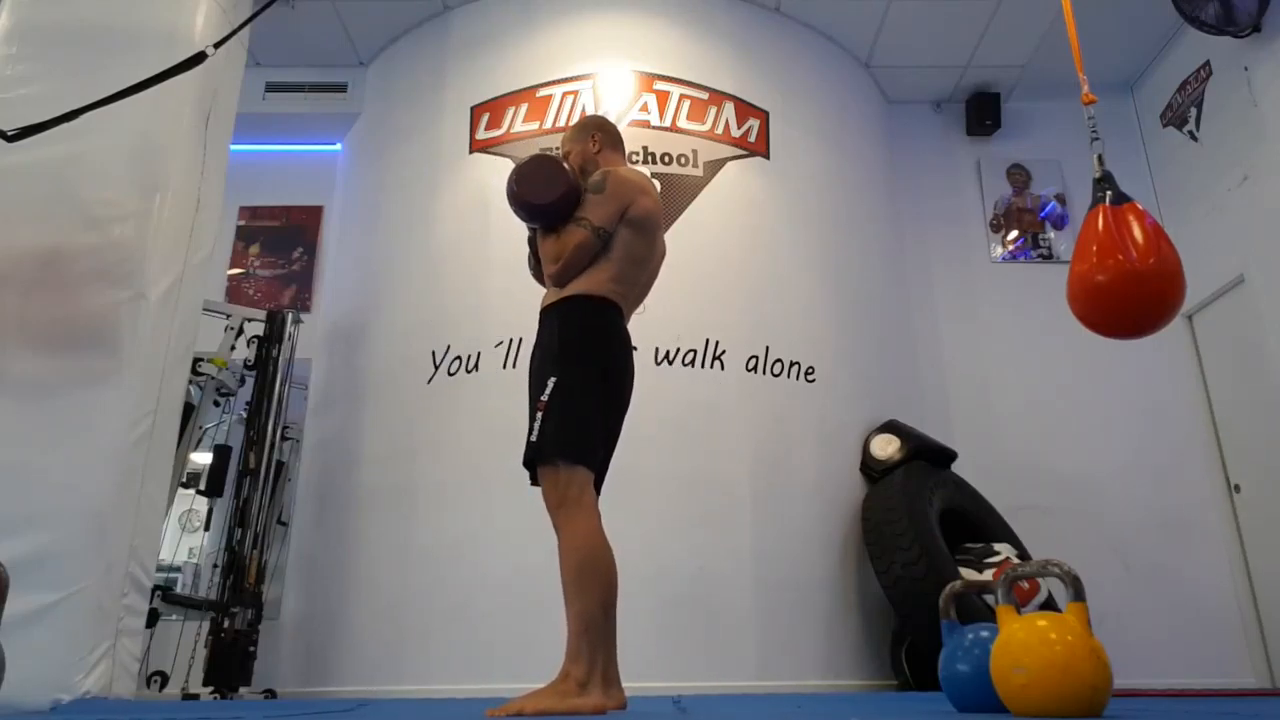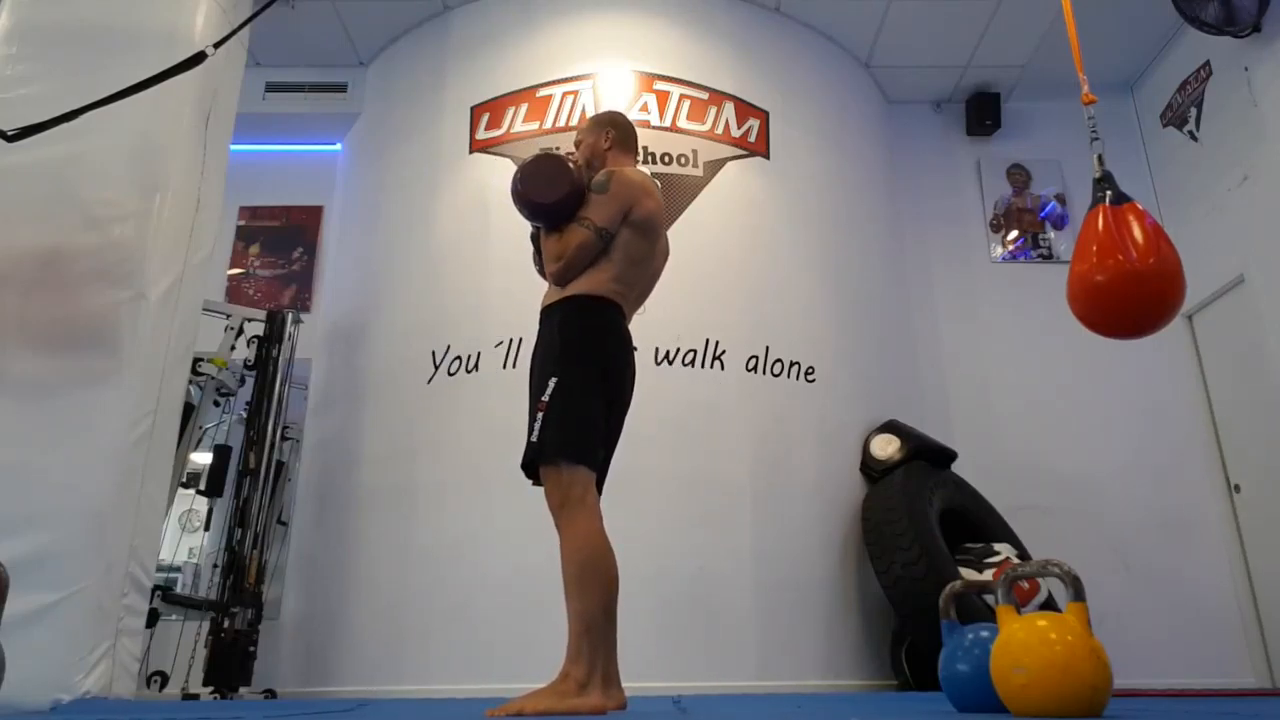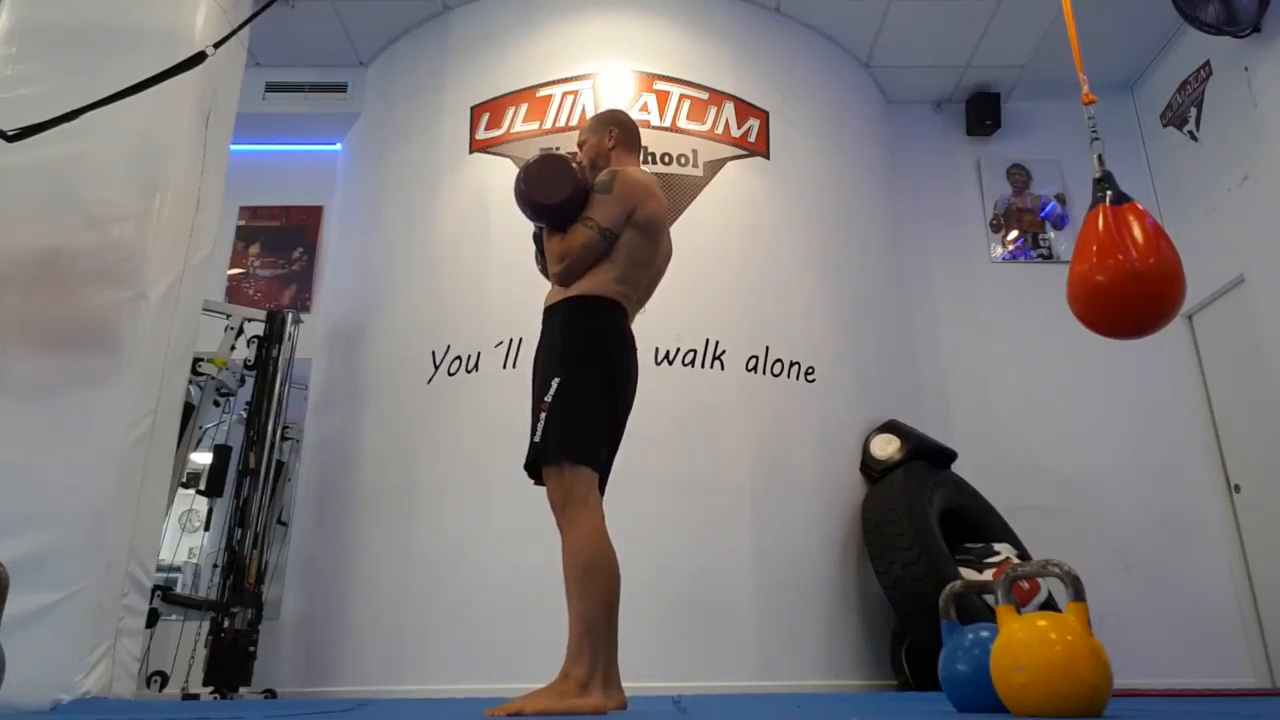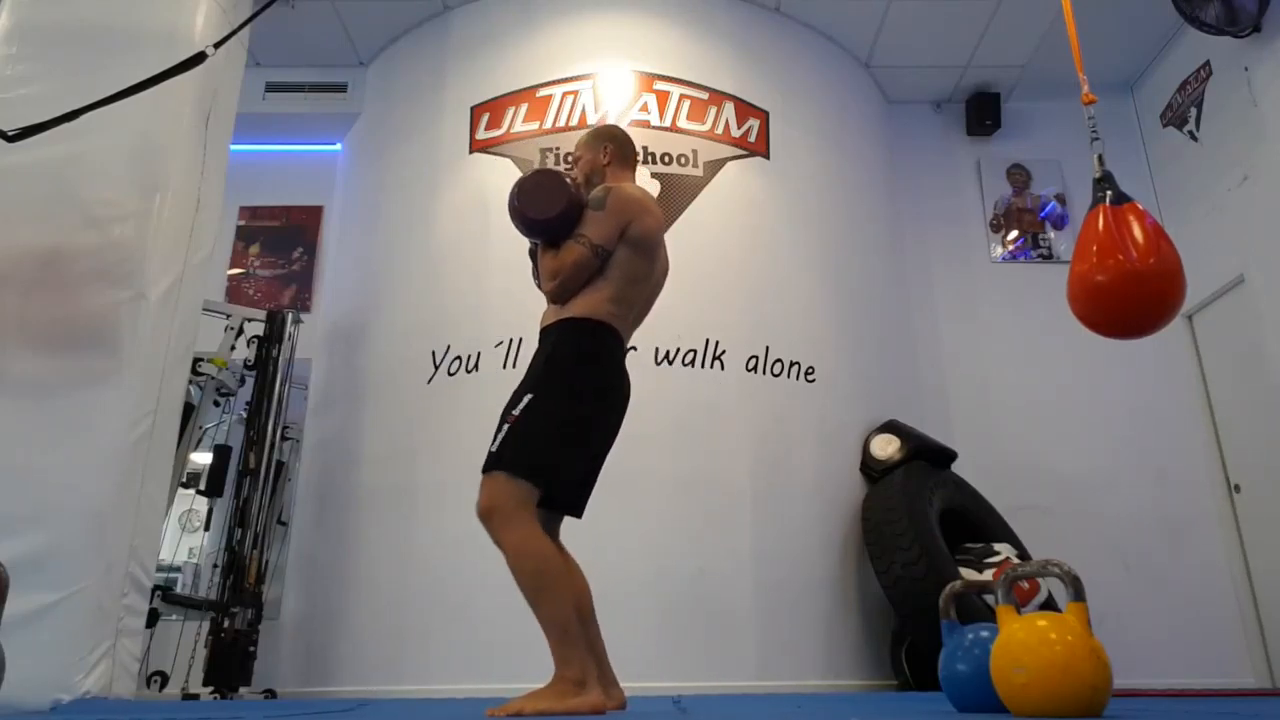
dt=0.5s
person 1, frame 1
left shoulder: (614, 181)
right shoulder: (645, 215)
left elbow: (558, 266)
right wrist: (557, 220)
left hip: (577, 334)
right hip: (600, 340)
left knee: (567, 499)
right knee: (576, 505)
person 1, frame 2
left shoulder: (618, 182)
right shoulder: (650, 221)
left elbow: (560, 265)
right wrist: (564, 220)
left hip: (577, 333)
right hip: (603, 342)
left knee: (570, 500)
right knee: (577, 505)
person 1, frame 3
left shoulder: (621, 183)
right shoulder: (652, 218)
left elbow: (563, 266)
left wrist: (553, 219)
right wrist: (564, 222)
left hip: (580, 335)
right hip: (605, 343)
left knee: (573, 501)
right knee: (578, 506)
person 1, frame 4
left shoulder: (616, 199)
right shoulder: (649, 231)
left elbow: (557, 284)
left wrist: (547, 238)
right wrist: (559, 245)
left hip: (573, 360)
right hip: (599, 371)
left knee: (502, 506)
right knee: (535, 527)
